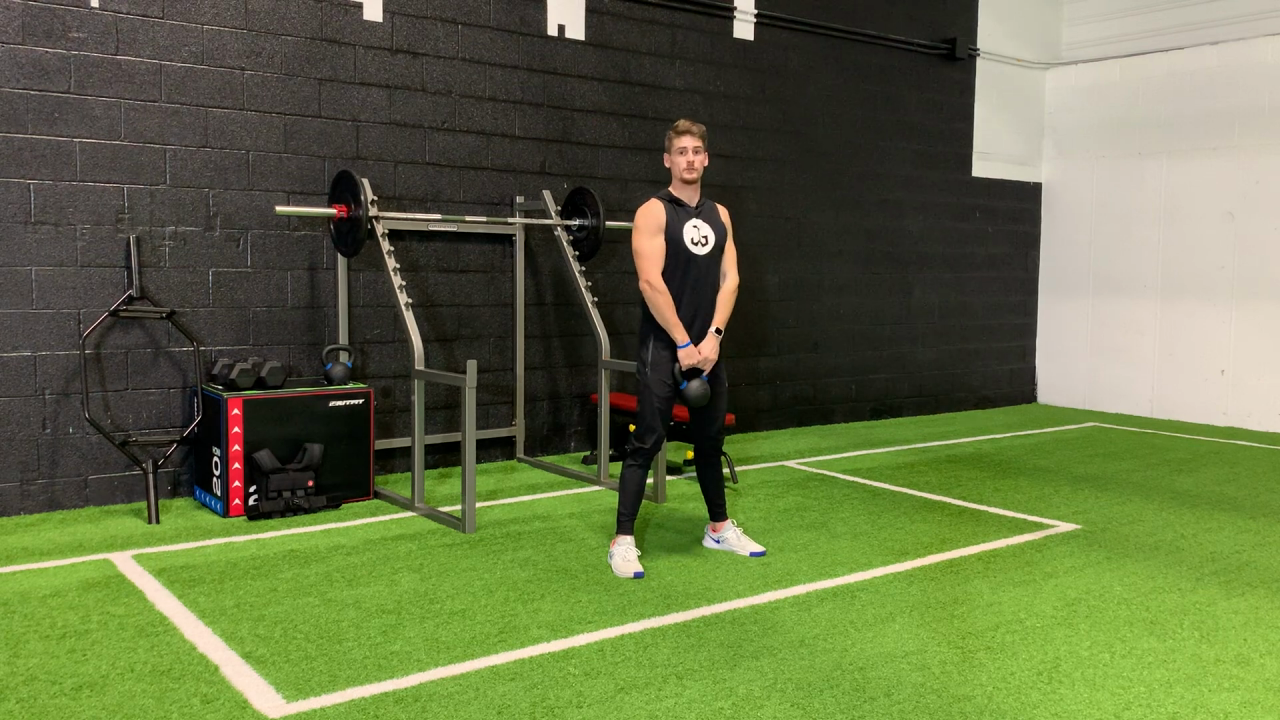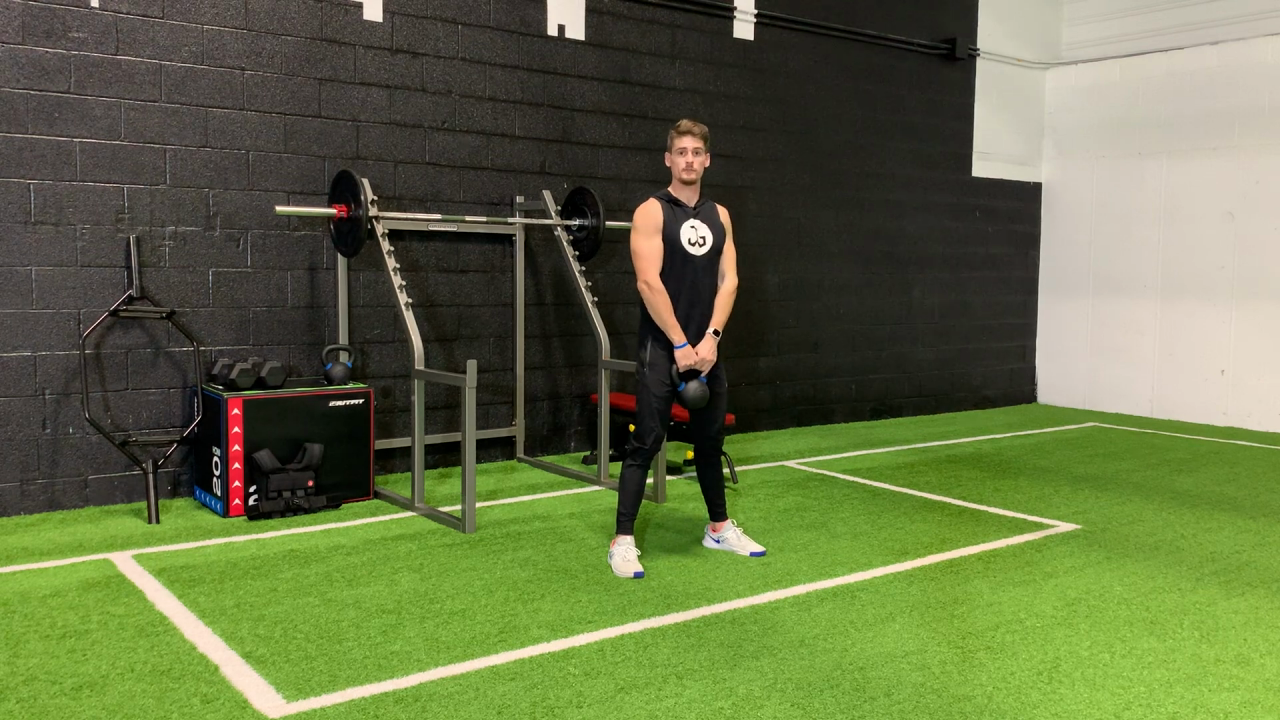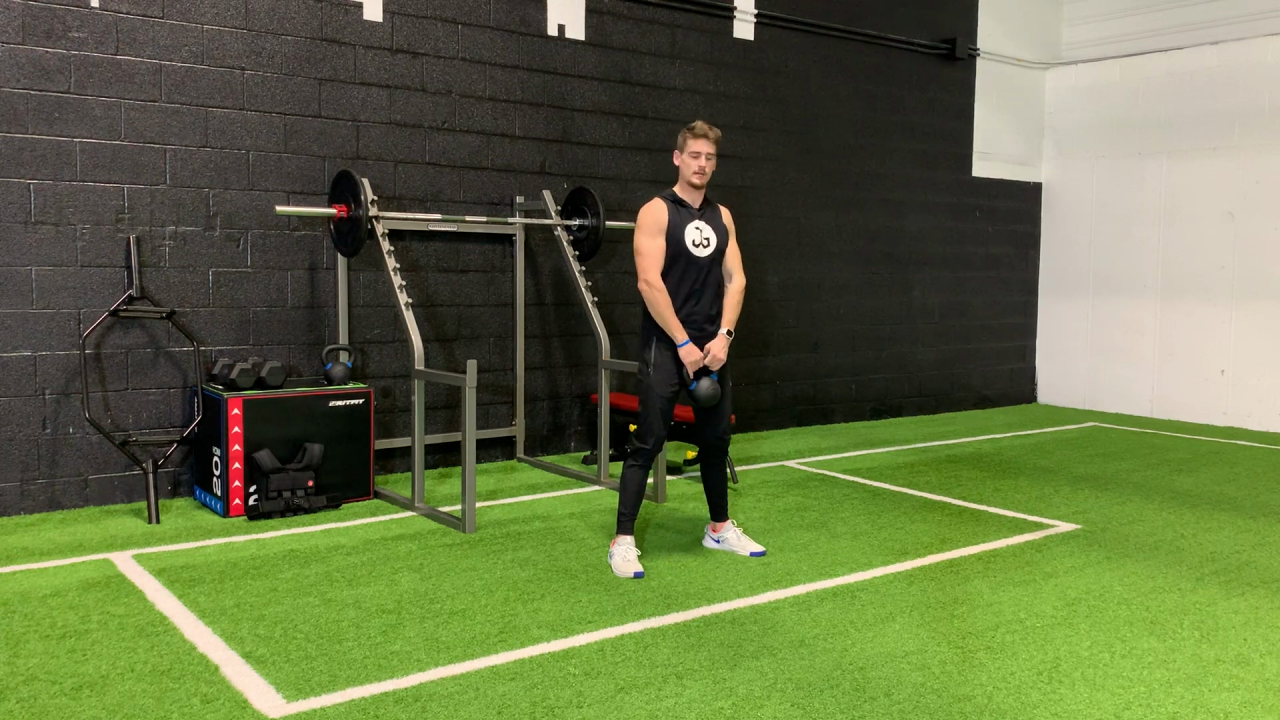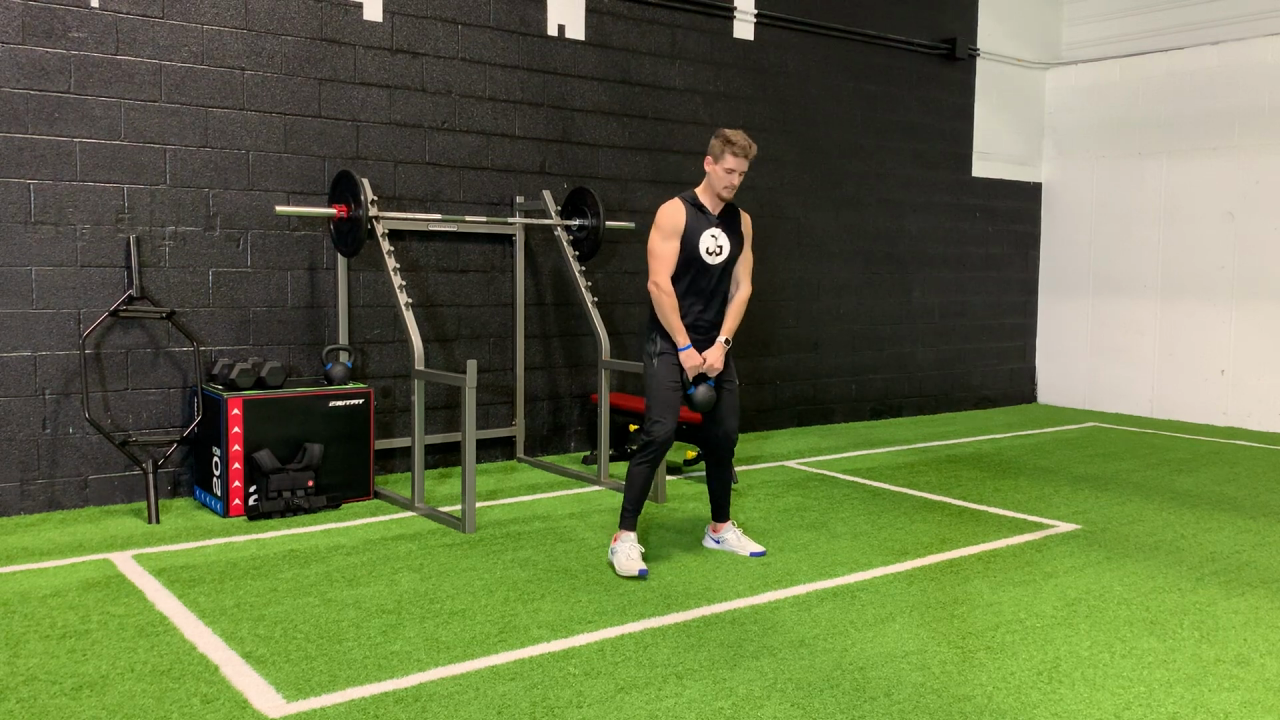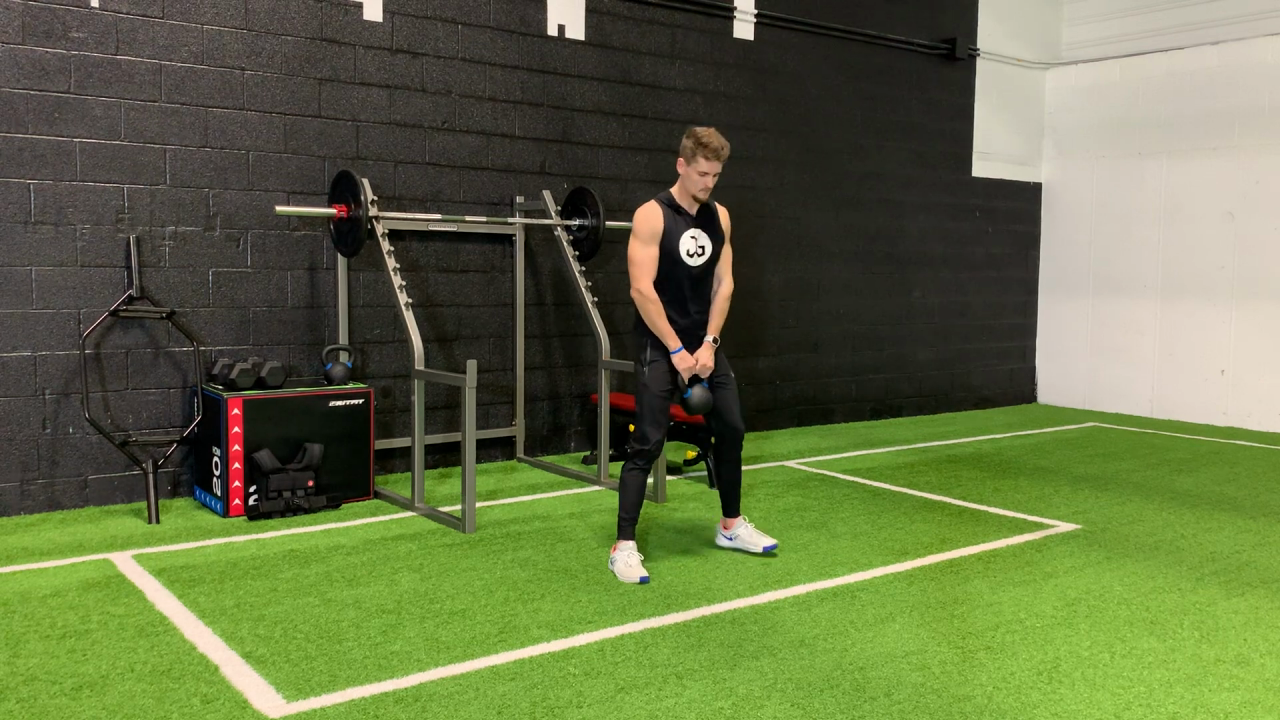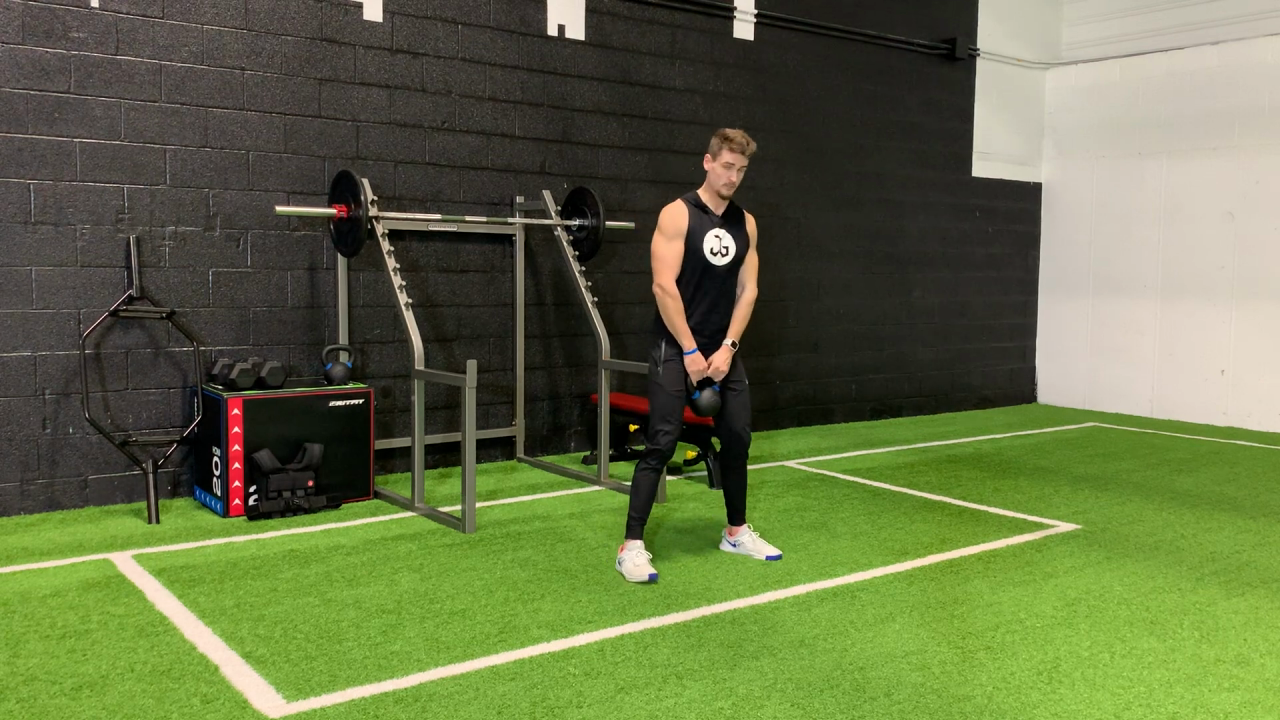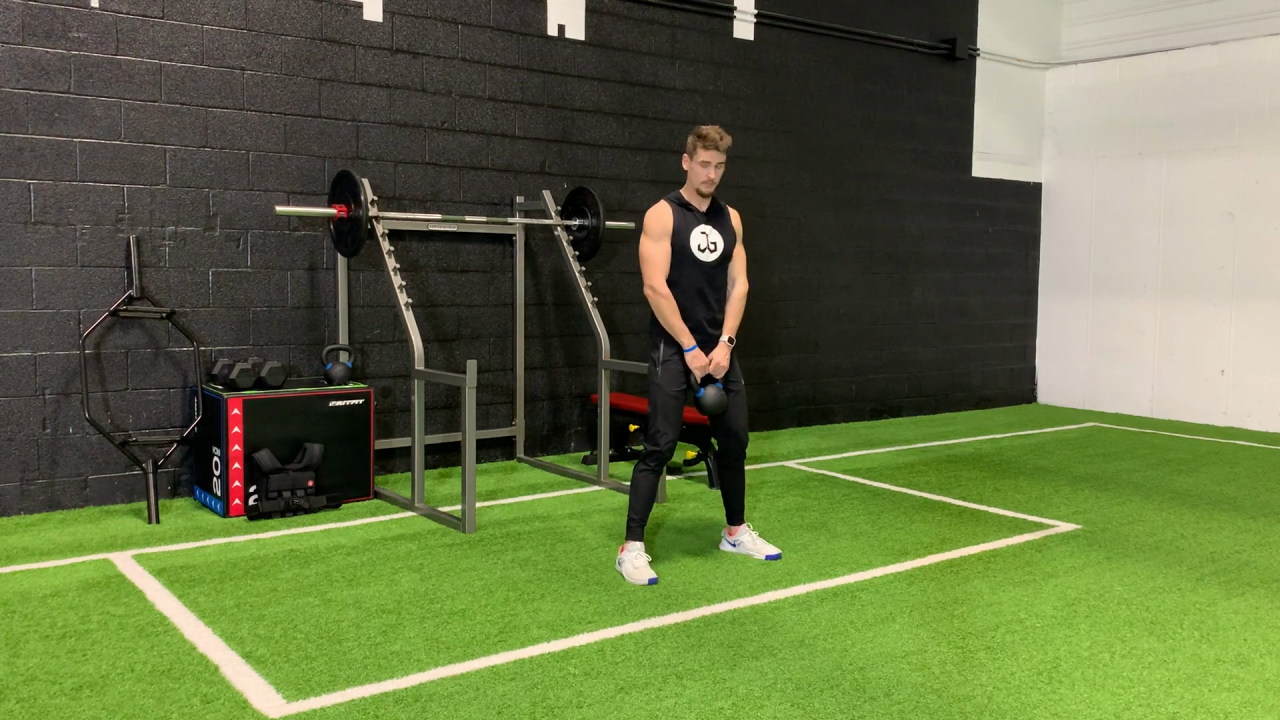
dt=0.4s
person 1, frame 1
left shoulder: (719, 214)
right shoulder: (654, 212)
left elbow: (729, 278)
right elbow: (651, 283)
left wrist: (713, 336)
right wrist: (682, 343)
left hip: (707, 345)
right hip: (664, 346)
left knee: (710, 440)
right knee: (646, 442)
left ankle: (720, 528)
right ankle: (623, 541)
person 1, frame 2
left shoulder: (719, 215)
right shoulder: (652, 212)
left elbow: (728, 280)
right elbow: (649, 281)
left wrist: (710, 338)
right wrist: (679, 344)
left hip: (705, 346)
right hip: (661, 346)
left knee: (710, 440)
right knee: (645, 442)
left ankle: (720, 528)
right ankle: (622, 541)
person 1, frame 3
left shoulder: (723, 216)
right shoulder: (657, 211)
left elbow: (736, 279)
right elbow: (649, 282)
left wrist: (723, 336)
right wrist: (683, 343)
left hip: (711, 345)
right hip: (666, 346)
left knee: (716, 438)
right knee: (649, 442)
left ankle: (720, 528)
right ankle: (623, 540)
person 1, frame 4
left shoulder: (742, 222)
right shoulder: (675, 212)
left elbow: (742, 287)
right elbow: (659, 283)
left wrist: (721, 344)
right wrist: (684, 347)
left hip: (714, 345)
right hip: (670, 341)
left knee: (723, 438)
right knee: (658, 434)
left ankle: (720, 528)
right ankle: (625, 536)
person 1, frame 5
left shoulder: (720, 216)
right shoulder: (652, 215)
left elbow: (724, 283)
right elbow: (641, 289)
left wrist: (709, 344)
right wrist: (676, 350)
left hip: (704, 343)
right hip: (660, 346)
left knee: (730, 430)
right knee: (648, 444)
left ankle: (731, 524)
right ankle: (624, 546)
person 1, frame 6
left shoulder: (746, 223)
right shoulder: (677, 214)
left elbow: (747, 289)
right elbow: (663, 286)
left wrist: (727, 348)
right wrist: (690, 351)
left hip: (722, 348)
right hip: (675, 347)
left knee: (737, 440)
right knee: (661, 443)
left ankle: (736, 532)
right ankle: (632, 546)
person 1, frame 7
left shoulder: (730, 218)
right shoulder: (662, 215)
left elbow: (738, 284)
right elbow: (654, 286)
left wrist: (724, 343)
right wrist: (689, 348)
left hip: (718, 346)
right hip: (672, 348)
left knee: (734, 439)
right knee: (660, 445)
left ankle: (735, 531)
right ankle: (632, 547)
